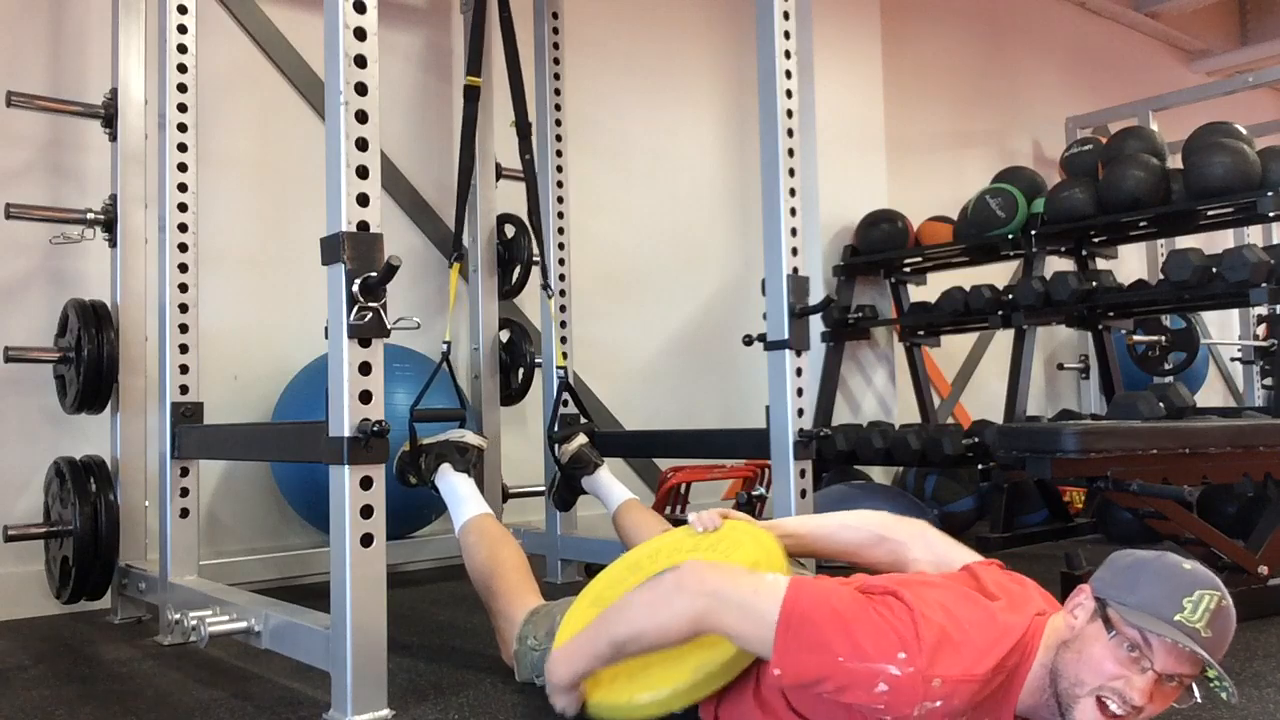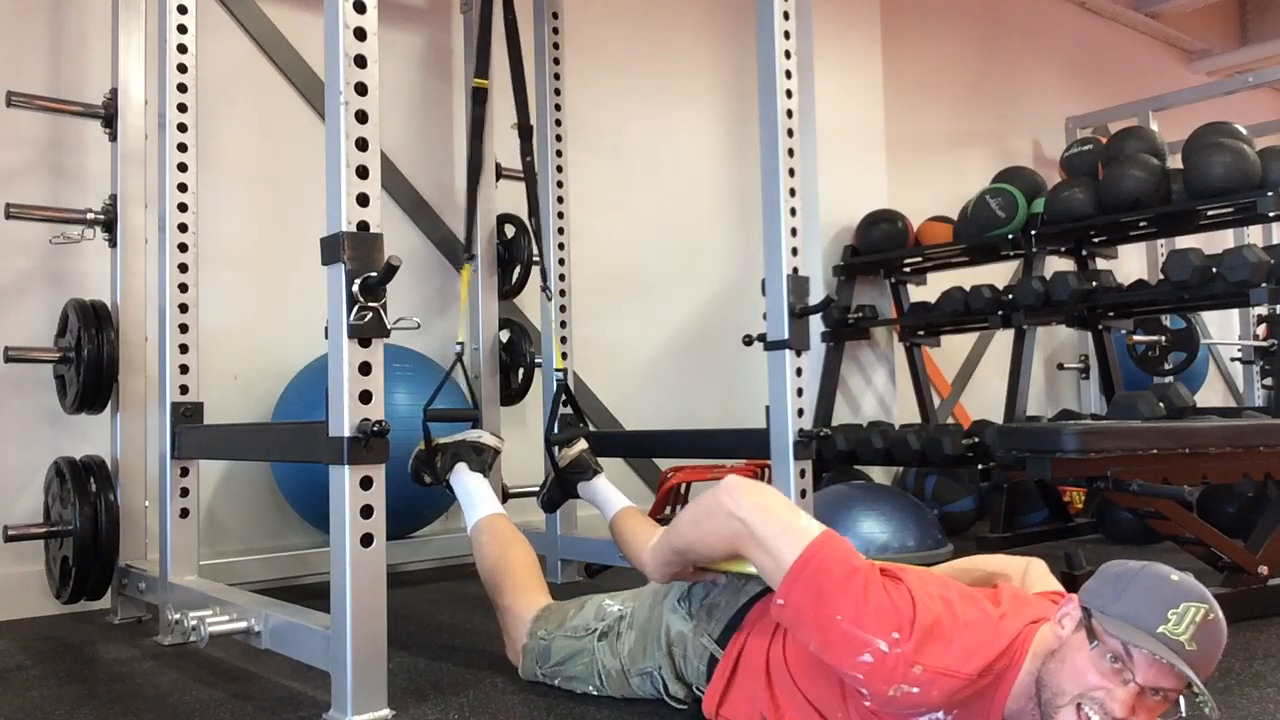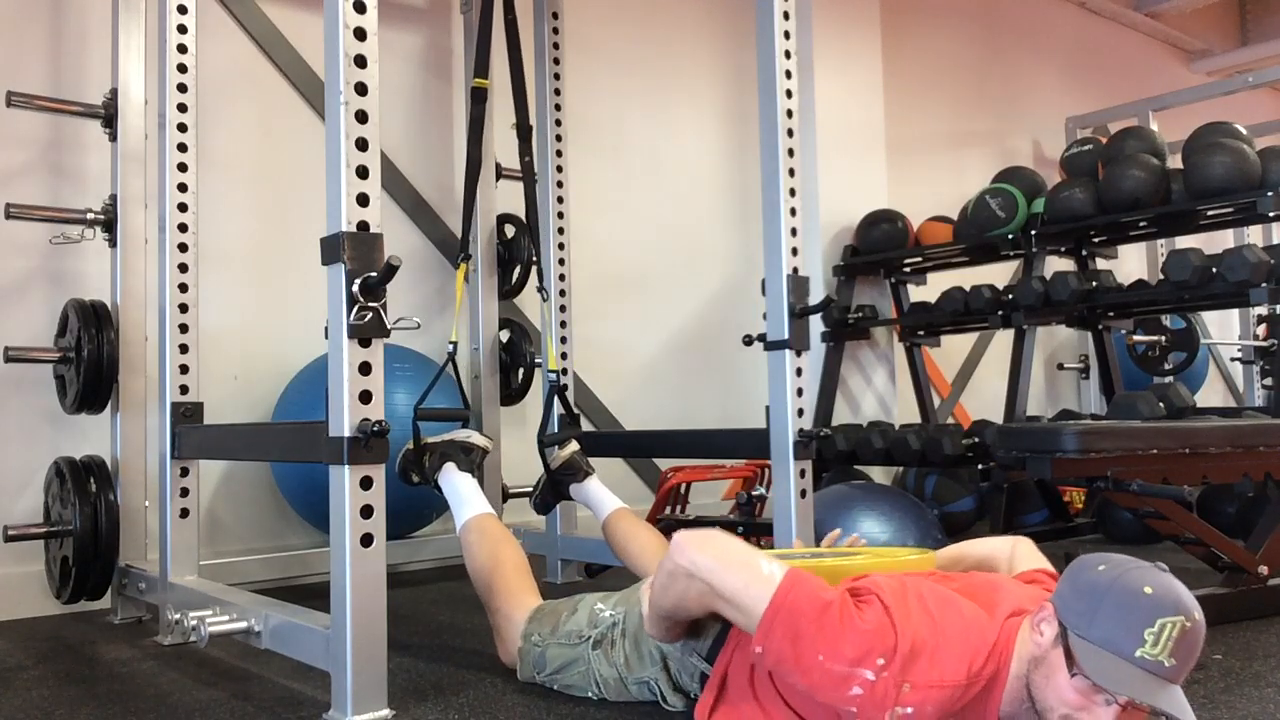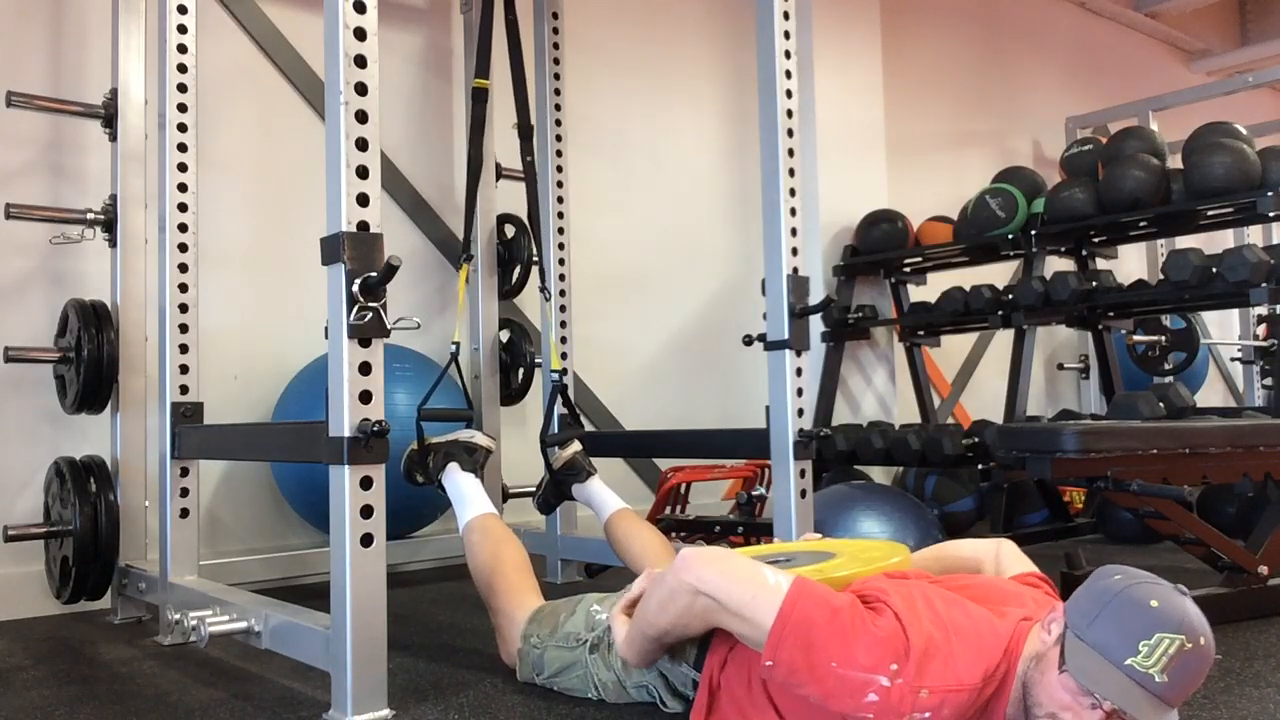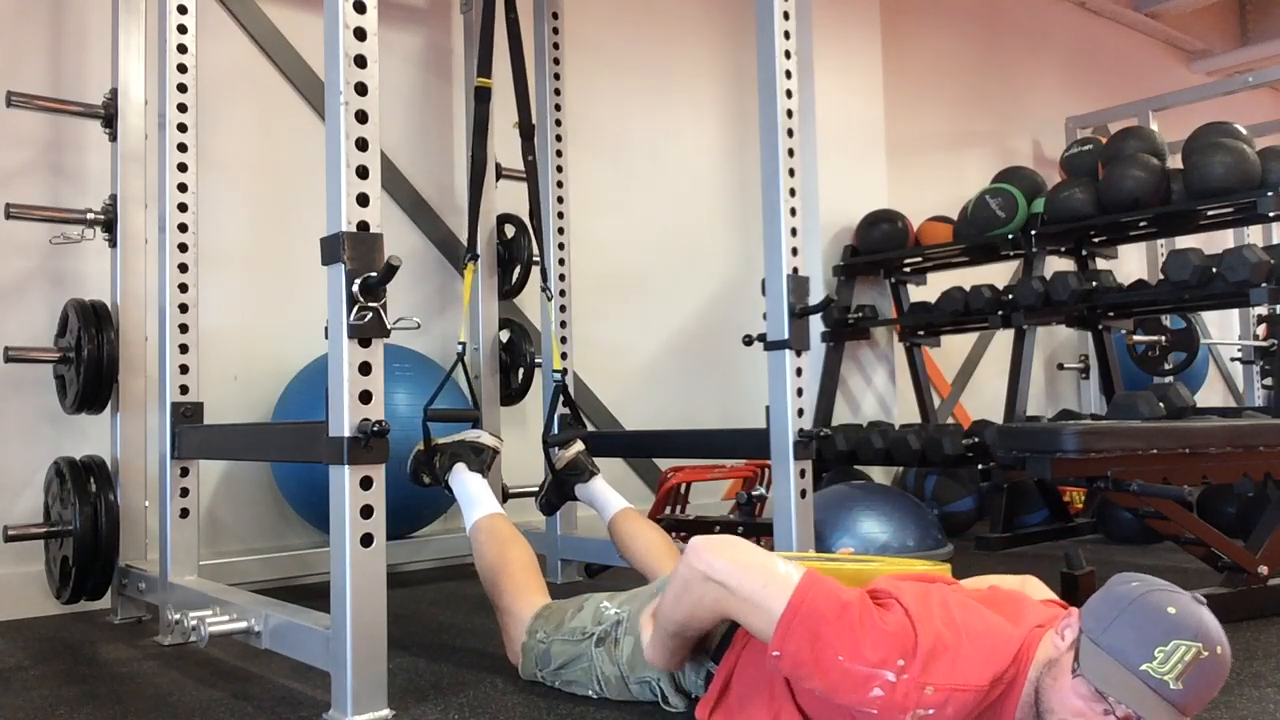
dt=1s
person 1, frame 1
left shoulder: (1031, 610)
left elbow: (903, 535)
right elbow: (704, 594)
left wrist: (768, 533)
left hip: (761, 585)
right hip: (704, 644)
right knee: (527, 635)
left ankle: (591, 468)
right ankle: (452, 474)
person 1, frame 2
left shoulder: (1057, 638)
right shoulder: (918, 648)
left elbow: (1028, 569)
right elbow: (743, 500)
right wrist: (665, 563)
left hip: (774, 614)
right hip: (711, 634)
left knee: (679, 570)
right knee: (532, 639)
left ankle: (585, 476)
right ankle: (468, 473)
person 1, frame 3
left shoulder: (1048, 605)
left elbow: (1015, 548)
right elbow: (700, 553)
right wrist: (661, 617)
left hip: (778, 599)
right hip: (699, 655)
left knee: (668, 577)
right knee: (525, 638)
left ankle: (577, 479)
right ankle: (457, 475)
person 1, frame 4
left shoulder: (1041, 614)
left elbow: (998, 550)
right elbow: (707, 576)
right wrist: (638, 639)
left hip: (776, 590)
left knee: (661, 569)
right knee: (526, 639)
left ankle: (582, 478)
right ankle: (459, 473)
person 1, frame 5
left shoulder: (1056, 627)
left elbow: (1029, 586)
right elbow: (716, 560)
right wrist: (663, 640)
left hip: (774, 615)
left knee: (670, 575)
right knee: (532, 637)
left ankle: (583, 479)
right ankle: (467, 474)
